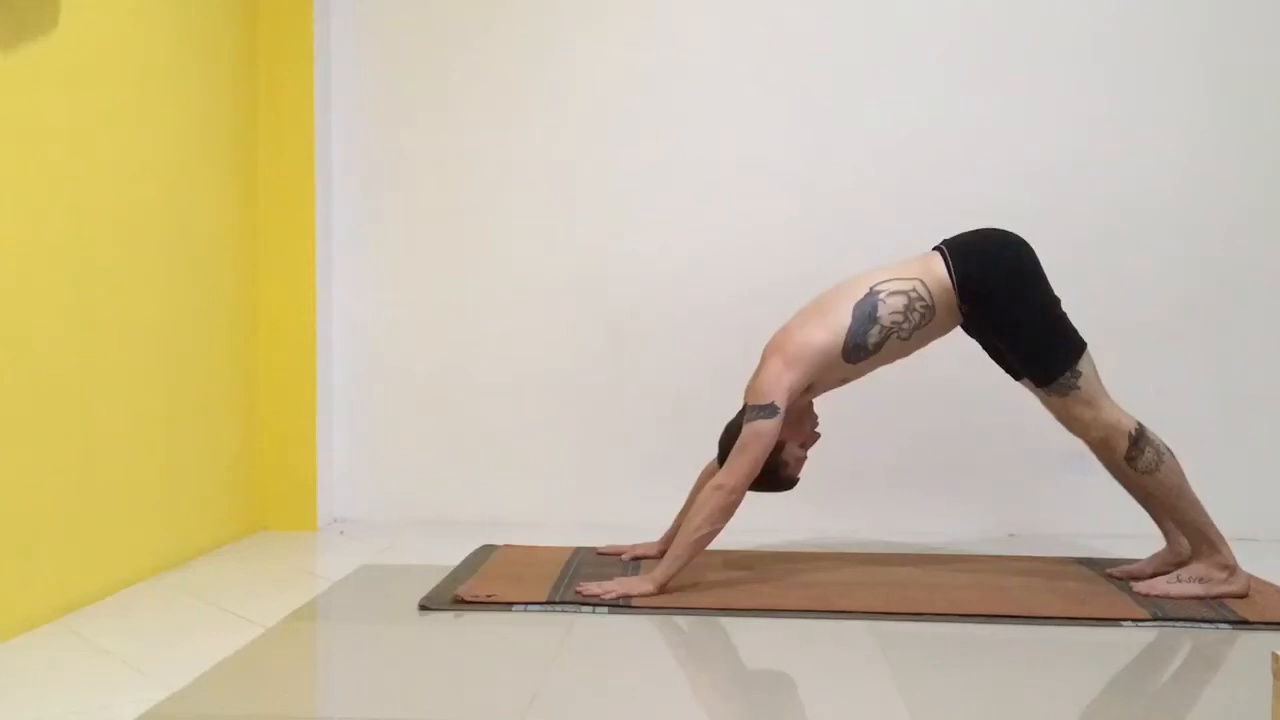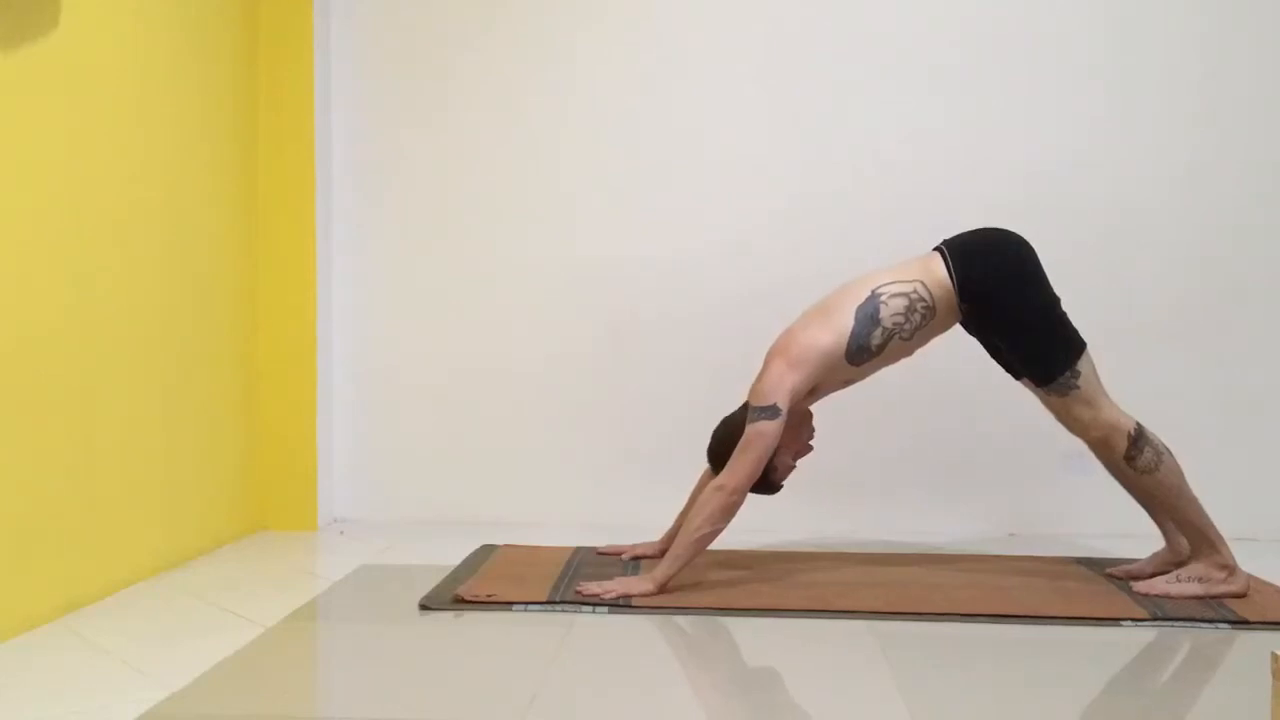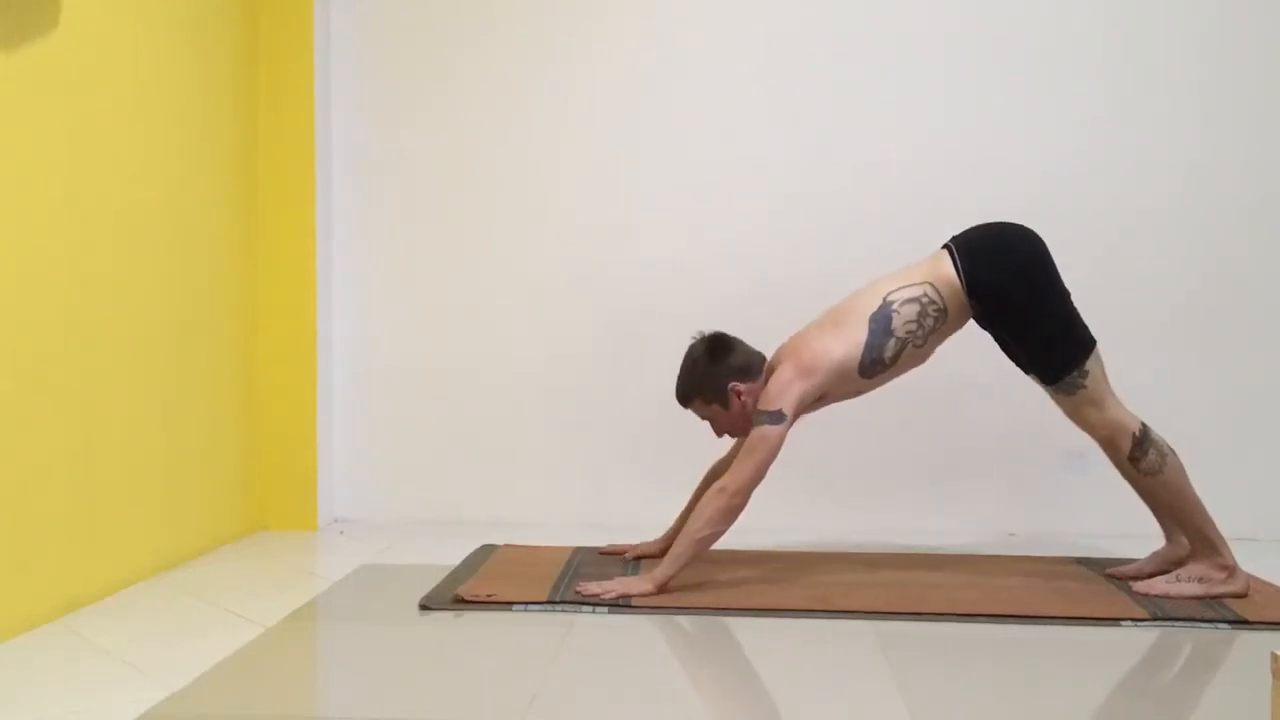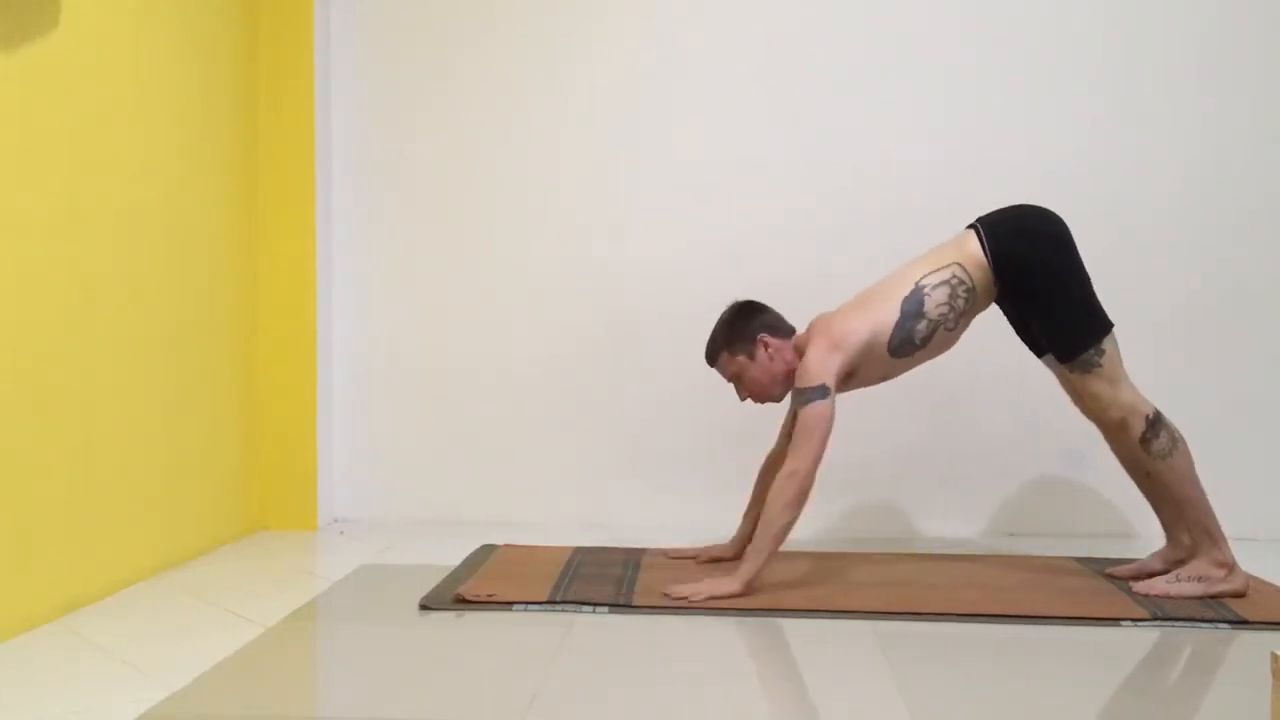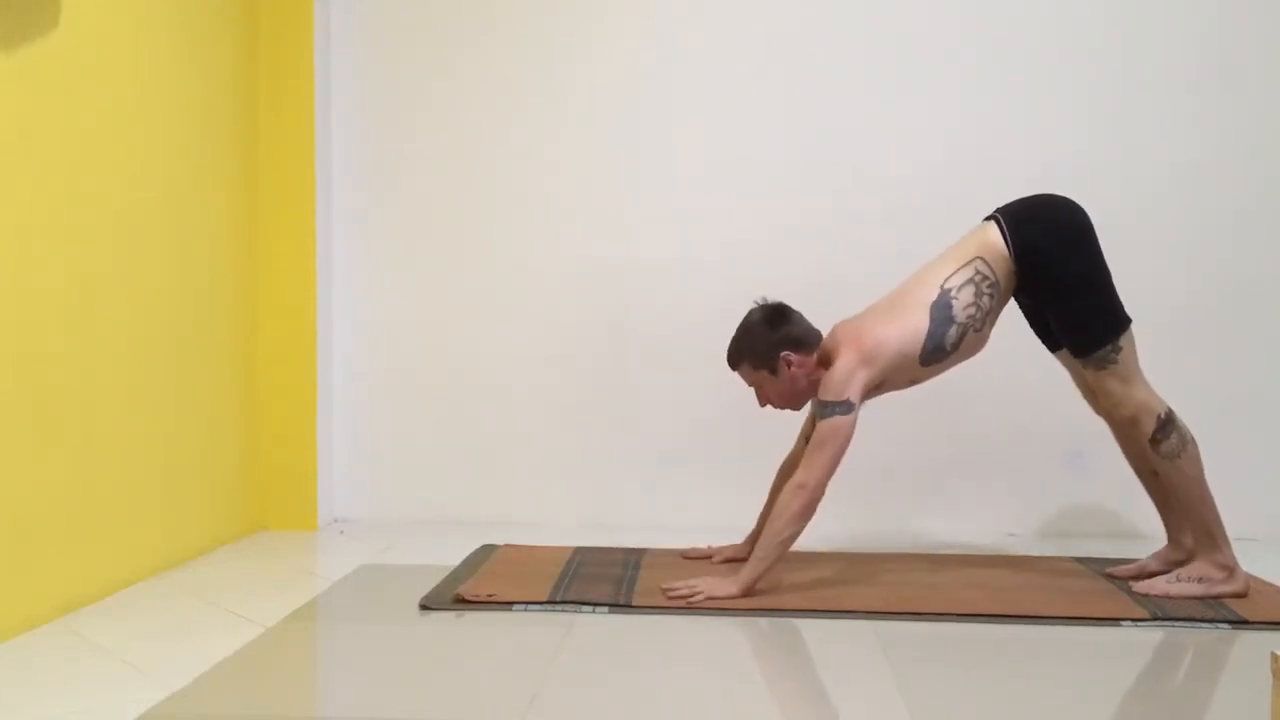
dt=1s
person 1, frame 1
left shoulder: (778, 379)
right shoulder: (780, 376)
left elbow: (726, 487)
right elbow: (717, 469)
left wrist: (655, 578)
right wrist: (664, 541)
left hip: (987, 273)
right hip: (972, 280)
left knee: (1098, 420)
right knee: (1090, 422)
left ankle: (1219, 561)
right ankle: (1179, 545)
person 1, frame 2
left shoulder: (781, 382)
right shoulder: (782, 381)
left elbow: (728, 488)
right elbow: (720, 471)
left wrist: (655, 578)
right wrist: (665, 542)
left hip: (986, 272)
right hip: (974, 276)
left knee: (1097, 419)
right knee: (1090, 422)
left ankle: (1218, 560)
right ankle: (1178, 545)
person 1, frame 3
left shoulder: (789, 382)
right shoulder: (783, 364)
left elbow: (732, 493)
right elbow: (728, 468)
left wrist: (655, 577)
right wrist: (669, 538)
left hip: (998, 268)
right hip: (983, 268)
left knee: (1103, 418)
right knee: (1096, 417)
left ankle: (1218, 562)
right ankle: (1179, 544)
person 1, frame 4
left shoulder: (819, 359)
right shoulder: (816, 352)
left elbow: (797, 476)
right elbow: (780, 458)
left wrist: (742, 577)
right wrist: (740, 542)
left hip: (1020, 247)
right hip: (1004, 257)
left knee: (1114, 404)
right knee: (1103, 408)
left ankle: (1217, 560)
right ankle: (1182, 544)
person 1, frame 5
left shoulder: (847, 366)
right shoulder: (832, 355)
left elbow: (808, 485)
right elbow: (798, 461)
left wrist: (744, 580)
right wrist: (751, 544)
left hip: (1042, 237)
right hip: (1022, 247)
left knee: (1126, 400)
right knee: (1113, 404)
left ankle: (1219, 562)
right ankle: (1184, 545)
